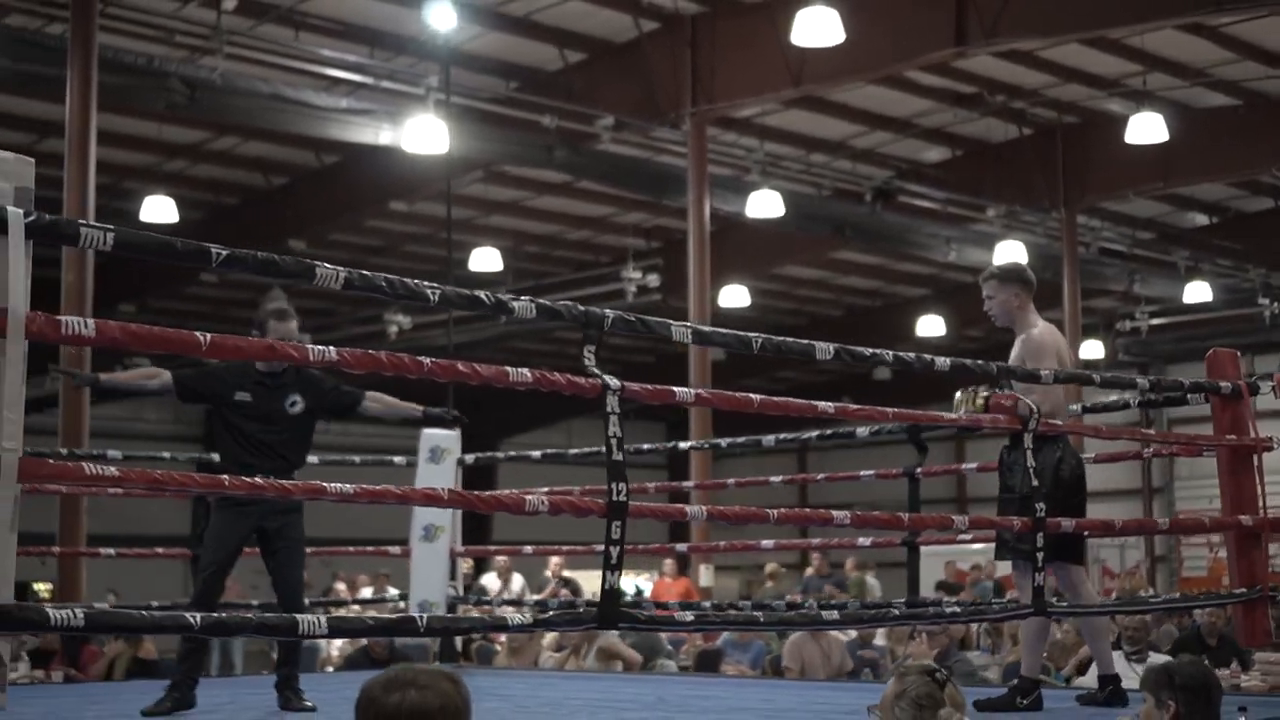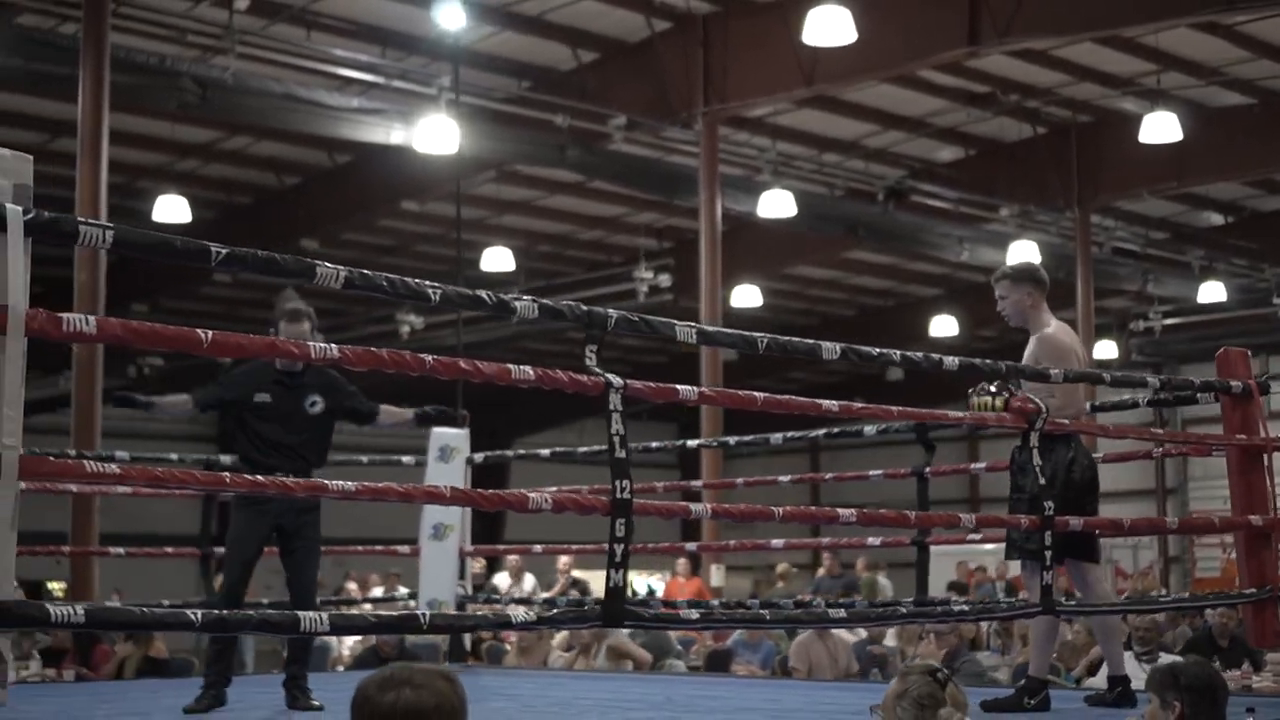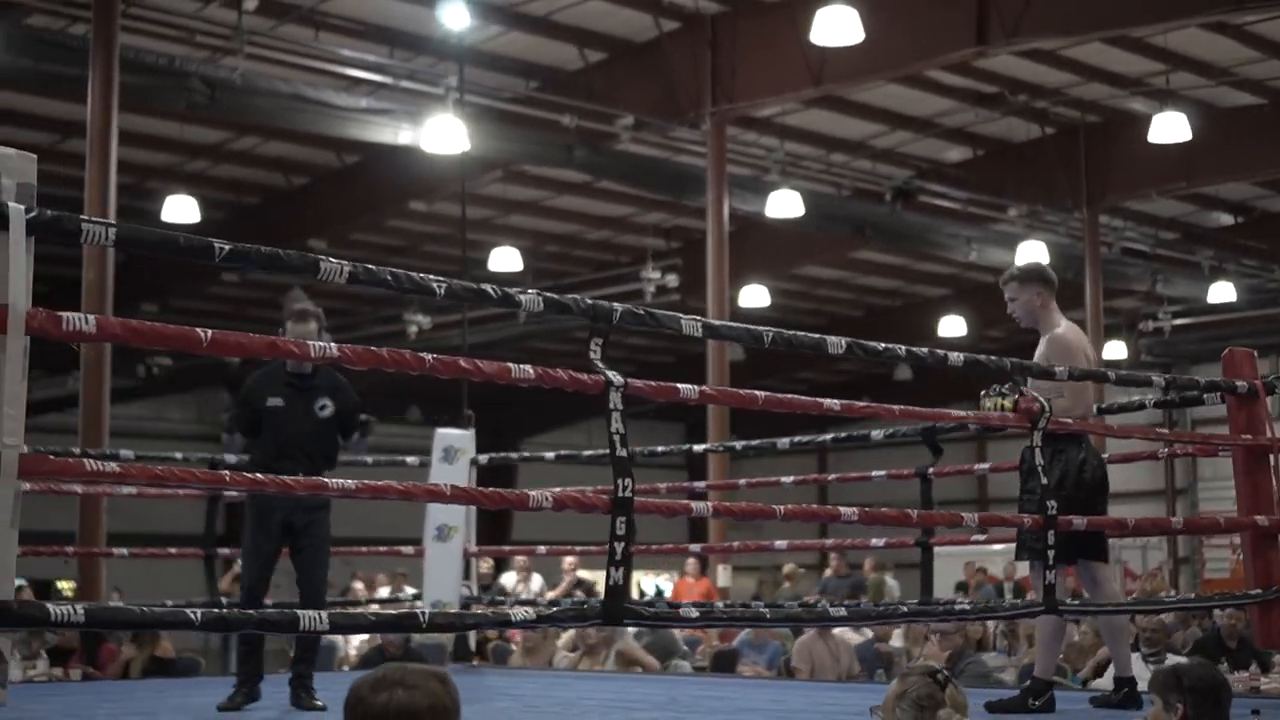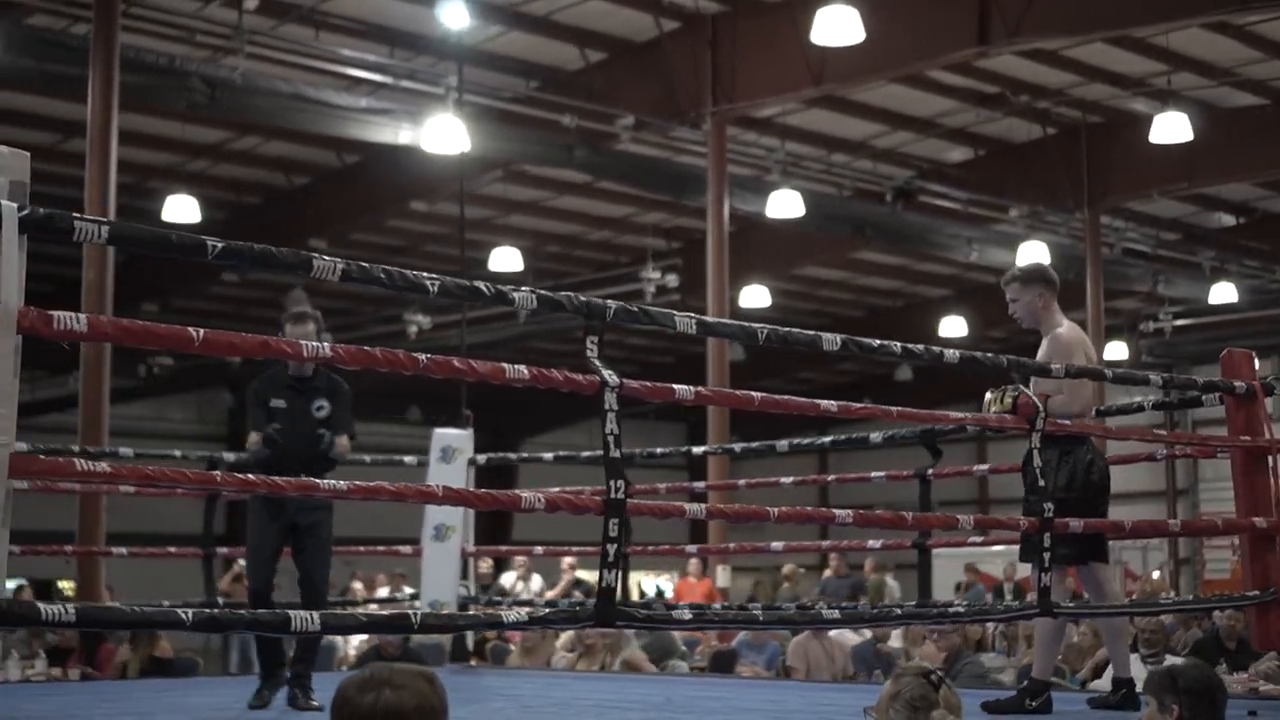
dt=0.1s
person 1, frame 1
left shoulder: (1034, 339)
right shoulder: (1042, 339)
left elbow: (1048, 406)
left wrist: (990, 405)
right wrist: (993, 401)
left hip: (1036, 461)
right hip: (1054, 460)
left knee: (1029, 574)
right knee: (1072, 574)
left ankle: (1027, 688)
right ankle: (1109, 682)
person 1, frame 2
left shoulder: (1050, 338)
right shoulder: (1054, 338)
left elbow: (1069, 407)
left wrist: (1007, 405)
right wrist: (1006, 399)
left hip: (1048, 460)
right hip: (1065, 460)
left knee: (1038, 574)
right knee: (1086, 573)
left ankle: (1035, 688)
right ankle: (1119, 683)
person 1, frame 3
left shoulder: (1060, 339)
right shoulder: (1061, 340)
left elbow: (1078, 406)
left wrist: (1019, 408)
right wrist: (1017, 402)
left hip: (1059, 460)
right hip: (1074, 460)
left knee: (1046, 574)
right knee: (1095, 574)
left ankle: (1040, 689)
right ankle: (1125, 684)
person 1, frame 4
left shoulder: (1063, 338)
right shoulder: (1063, 339)
left elbow: (1077, 404)
left wrist: (1018, 404)
right wrist: (1017, 401)
left hip: (1063, 462)
right hip: (1075, 461)
left knee: (1049, 576)
right knee: (1096, 576)
left ankle: (1037, 690)
right ankle: (1123, 685)
person 2, frame 1
left shoulder: (310, 383)
right shoulder: (227, 377)
left elbow: (365, 401)
right elbow: (161, 379)
left wrist: (425, 413)
right wrist: (98, 380)
left hip: (283, 500)
right hip: (233, 496)
left knee: (291, 596)
right knee: (205, 589)
person 2, frame 2
left shoulder: (327, 383)
right shoulder: (248, 378)
left elbow: (376, 414)
right elbow: (192, 402)
left wrist: (422, 415)
right wrist: (146, 402)
left hip: (302, 498)
right hip: (255, 495)
left knee: (304, 594)
right knee: (232, 588)
left ankle: (297, 685)
right ankle: (215, 686)
person 2, frame 3
left shoulder: (337, 387)
right shoulder: (260, 384)
left elbow: (349, 441)
right elbow: (240, 438)
left wrist: (361, 431)
right wrist: (235, 440)
left hip: (312, 498)
right hip: (266, 495)
left knee: (313, 593)
right knee: (252, 588)
left ankle: (302, 683)
right ankle: (247, 682)
person 2, frame 4
left shoulder: (336, 390)
right shoulder: (264, 386)
left elbow: (344, 447)
right elbow: (252, 445)
left wrist: (328, 442)
right wrist: (263, 443)
left hip: (314, 498)
right hip: (270, 496)
left knee: (315, 592)
right knee: (259, 587)
left ankle: (300, 683)
right ankle: (271, 675)
